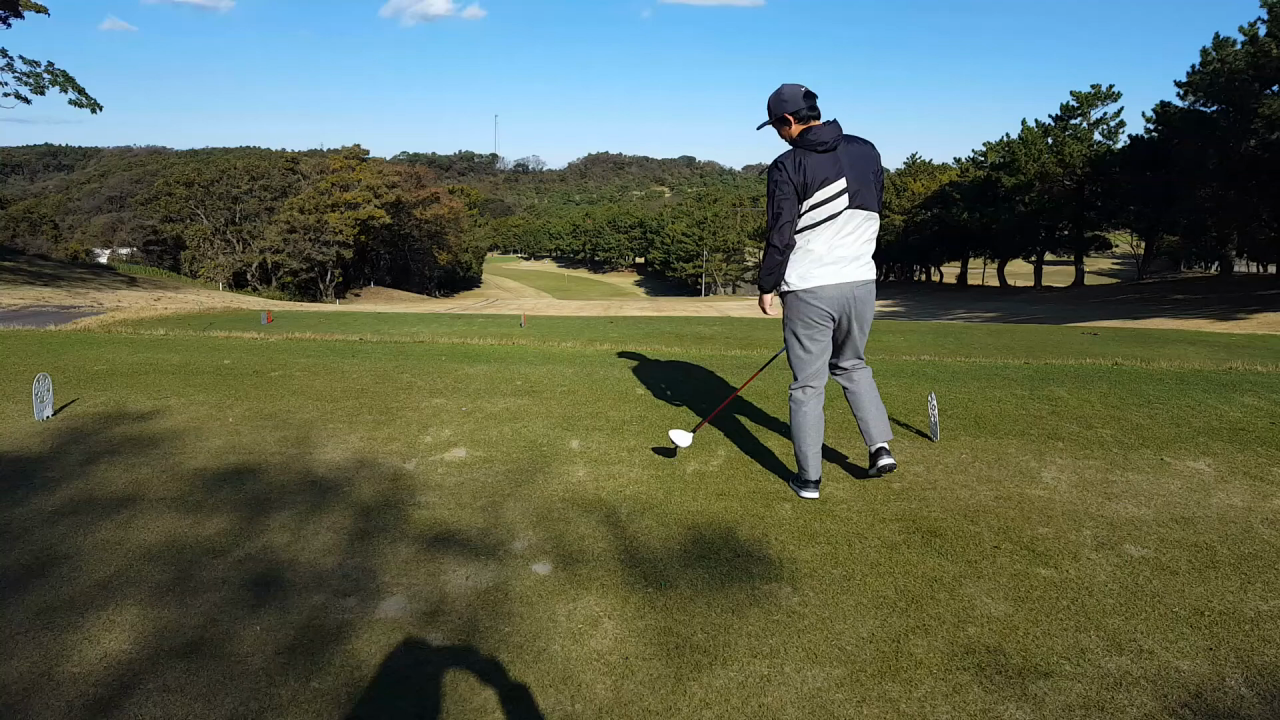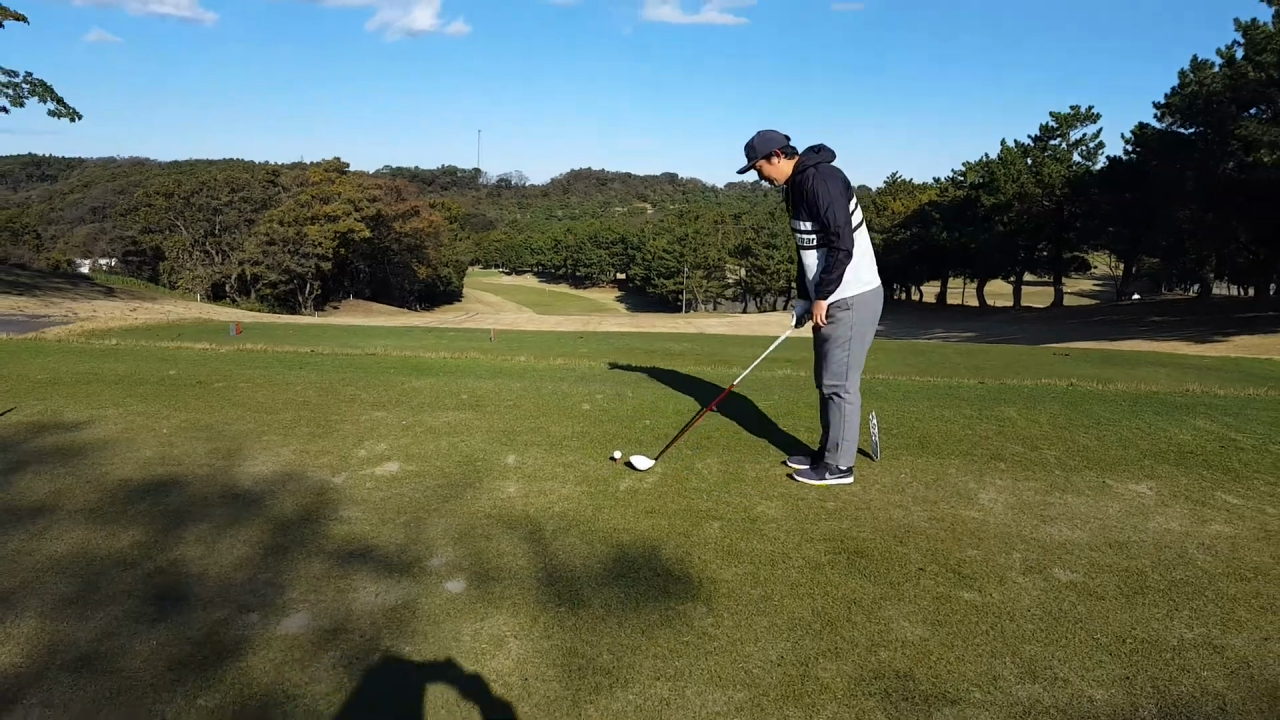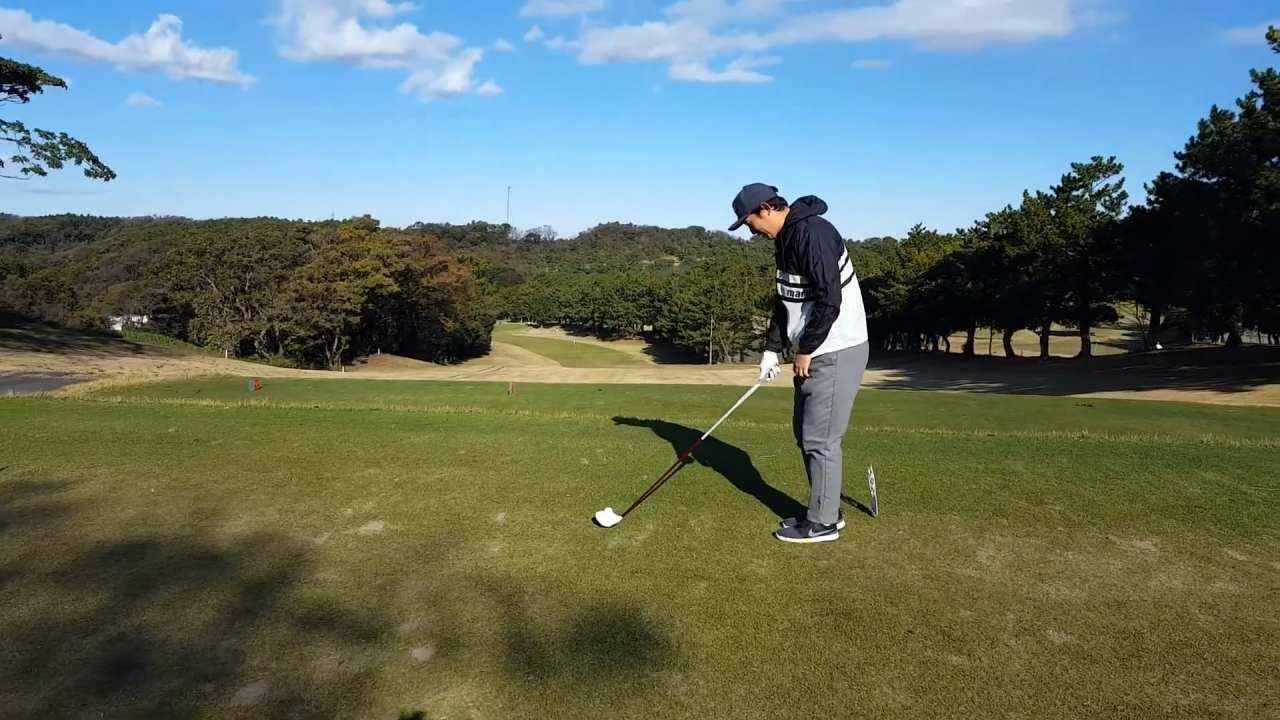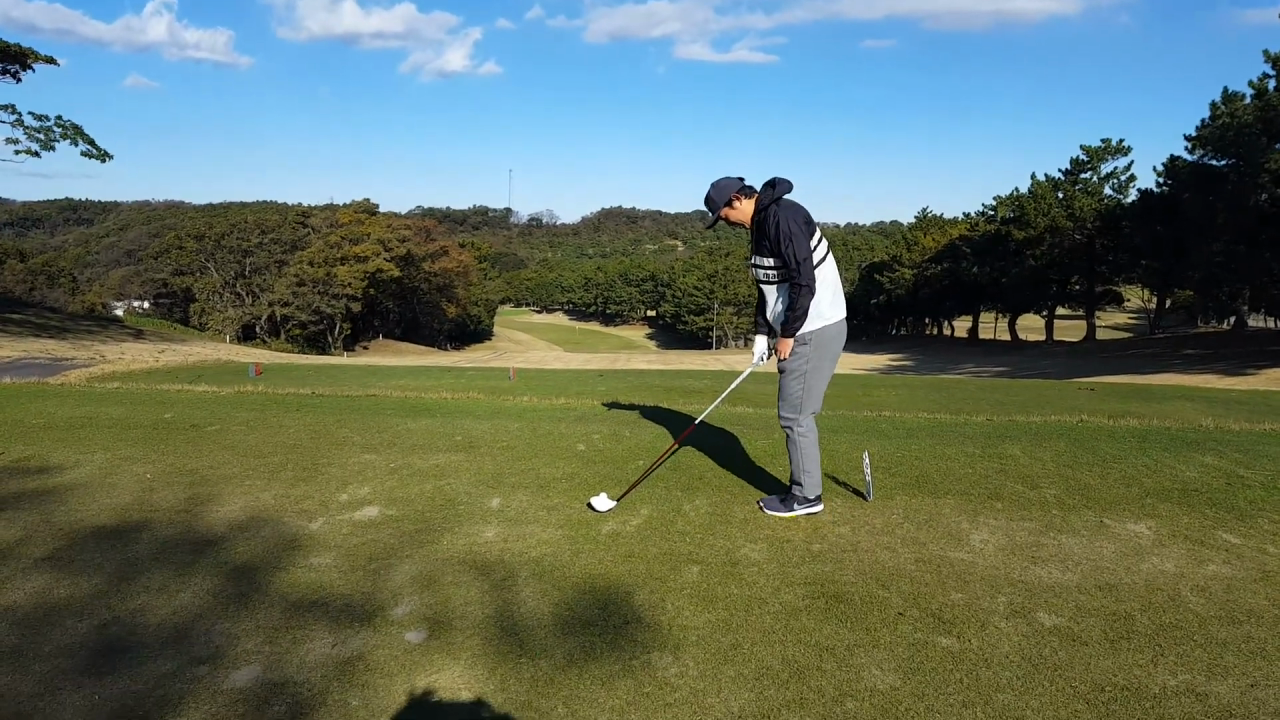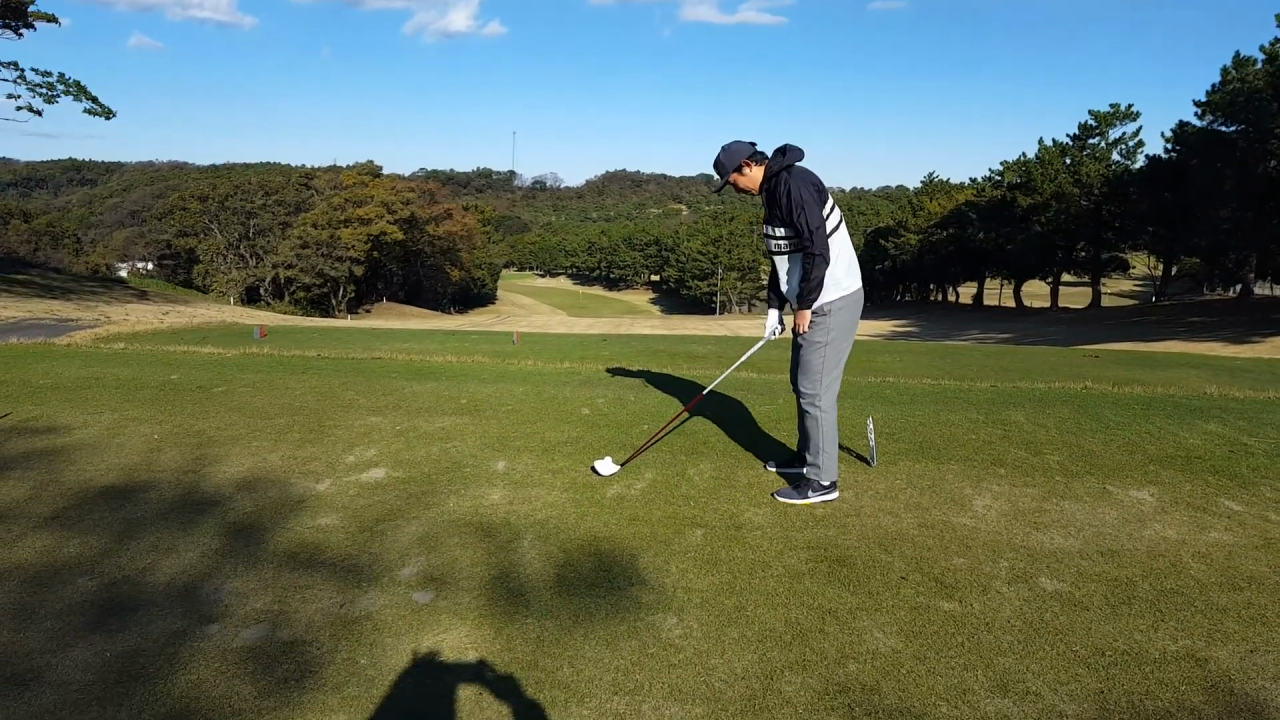
dt=1s
person 1, frame 1
left shoulder: (786, 166)
right shoulder: (866, 151)
left elbow: (781, 238)
right elbow: (873, 218)
left wrist: (767, 287)
left hip: (810, 289)
right hip: (861, 283)
left knee: (807, 386)
right knee: (851, 367)
left ankle: (808, 478)
right ankle: (881, 453)
person 1, frame 2
left shoulder: (822, 180)
right shoulder: (795, 188)
left elbow: (842, 246)
left wrist: (821, 297)
right wrist: (804, 297)
left hip: (852, 296)
right hip: (833, 296)
left knee: (839, 382)
right knee: (827, 379)
left ankle: (839, 465)
right ankle: (827, 452)
person 1, frame 3
left shoulder: (813, 234)
right shoulder: (786, 240)
left elbow: (830, 301)
right elbow: (785, 301)
left wrist: (804, 350)
right wrist: (772, 350)
left hip: (836, 351)
right hip: (816, 350)
left knee: (821, 439)
right knee: (806, 434)
left ankle: (822, 523)
right ankle: (826, 509)
person 1, frame 4
left shoulder: (784, 217)
right shoulder: (761, 225)
left elbow: (804, 282)
right elbow: (768, 286)
left wrist: (786, 333)
right wrist: (763, 334)
left hip: (815, 329)
right hip: (800, 329)
left knee: (796, 414)
right knee: (791, 413)
left ankle: (808, 495)
right ankle: (800, 489)
person 1, frame 5
left shoulder: (794, 184)
right shoulder: (774, 190)
left elbow: (818, 250)
right elbow: (782, 257)
left wrist: (804, 305)
right wrist: (775, 308)
left hip: (831, 301)
right hip: (816, 301)
left knee: (816, 388)
right knee: (803, 382)
left ankle: (822, 480)
right ankle: (807, 456)
